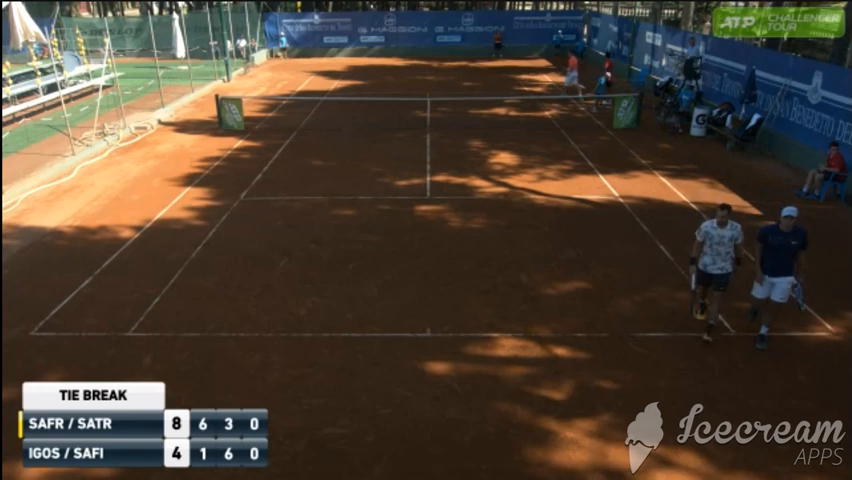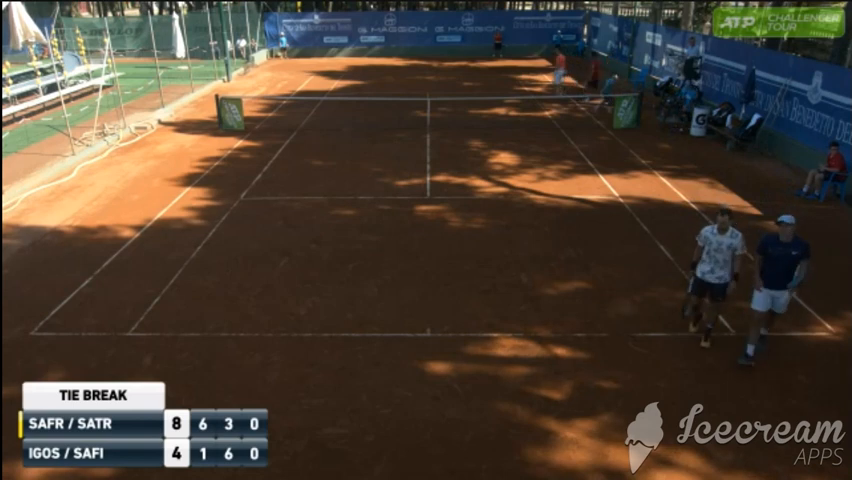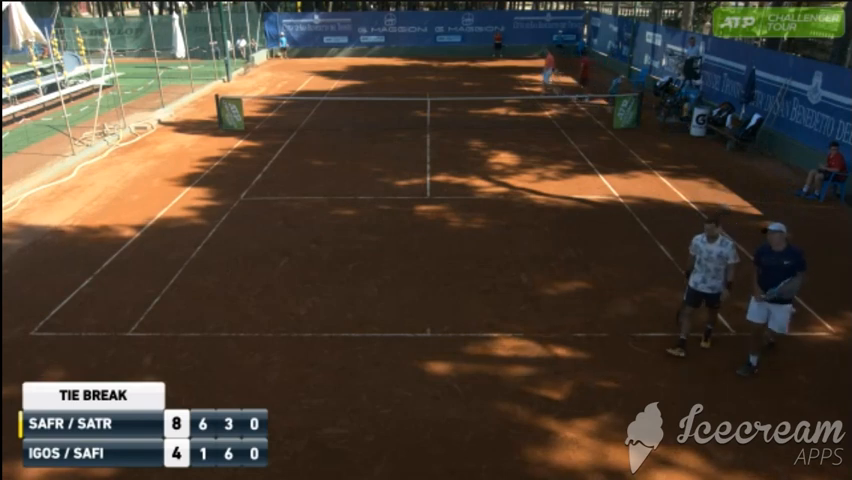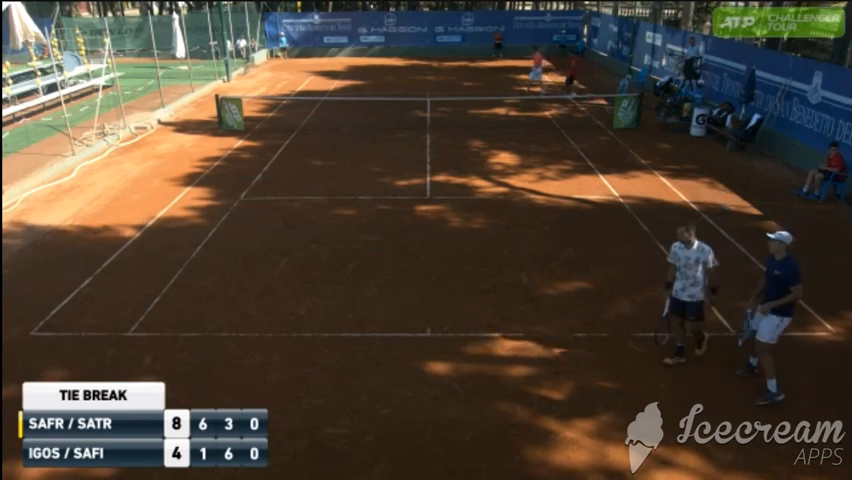
dt=0.3s
person 1, frame 1
left shoulder: (801, 234)
right shoulder: (767, 231)
left elbow: (801, 254)
right elbow: (758, 249)
left wrist: (799, 274)
right wrist: (758, 270)
left hip: (785, 277)
right hip: (765, 273)
left knee: (773, 305)
right knee: (758, 302)
left ankle: (763, 334)
right ankle: (755, 308)
person 1, frame 2
left shoulder: (802, 245)
right shoulder: (767, 240)
left elbow: (805, 264)
right elbow: (758, 259)
left wrist: (798, 280)
right wrist: (757, 277)
left hip: (784, 288)
right hip: (764, 286)
left knee: (772, 314)
right knee: (758, 318)
left ankle: (763, 334)
right ankle: (749, 354)
person 1, frame 3
left shoulder: (795, 255)
right shoulder: (762, 251)
left elbow: (800, 276)
left wrist: (793, 287)
right wrist: (756, 288)
left hip: (782, 302)
right hip: (761, 298)
left knee: (773, 335)
right knee: (756, 332)
left ankle: (770, 339)
right ankle: (752, 364)
person 1, frame 4
left shoulder: (790, 267)
right shoulder: (771, 259)
left elbow: (797, 294)
left wrist: (772, 305)
right wrist: (755, 296)
left hip: (779, 314)
right hip: (766, 309)
left knee: (763, 348)
right knee: (756, 339)
left ankle: (773, 391)
right ankle: (752, 365)
person 2, frame 1
left shoulder: (736, 229)
right shoulder: (706, 226)
left elbow: (738, 246)
right elbow: (698, 244)
left wrist: (738, 262)
right wrist: (693, 263)
left hip: (724, 269)
right hip: (704, 266)
left knee: (717, 297)
right knee: (702, 289)
left ankle: (709, 329)
right ankle: (702, 305)
person 2, frame 2
left shoulder: (737, 237)
right shoulder: (706, 231)
left elbow: (737, 259)
right elbow: (699, 249)
left wrist: (734, 279)
right wrist: (693, 267)
left hip: (722, 279)
right hip: (702, 274)
left knee: (715, 306)
right knee: (693, 301)
left ankle: (708, 332)
right ankle: (697, 316)
person 2, frame 3
left shoulder: (728, 246)
right shoulder: (697, 240)
left elbow: (731, 268)
left wrist: (727, 288)
right wrist: (688, 275)
left hip: (716, 287)
right hip: (695, 284)
left knee: (712, 312)
right knee: (686, 312)
left ankle: (708, 333)
right ankle: (681, 346)
person 2, frame 4
left shoulder: (705, 251)
right shoulder: (675, 247)
left elbow: (710, 272)
left wrist: (713, 292)
right wrist: (668, 287)
left hip: (695, 296)
right hip: (677, 293)
left knee: (693, 327)
right knee: (678, 322)
left ankle: (701, 338)
right ankle: (680, 352)
